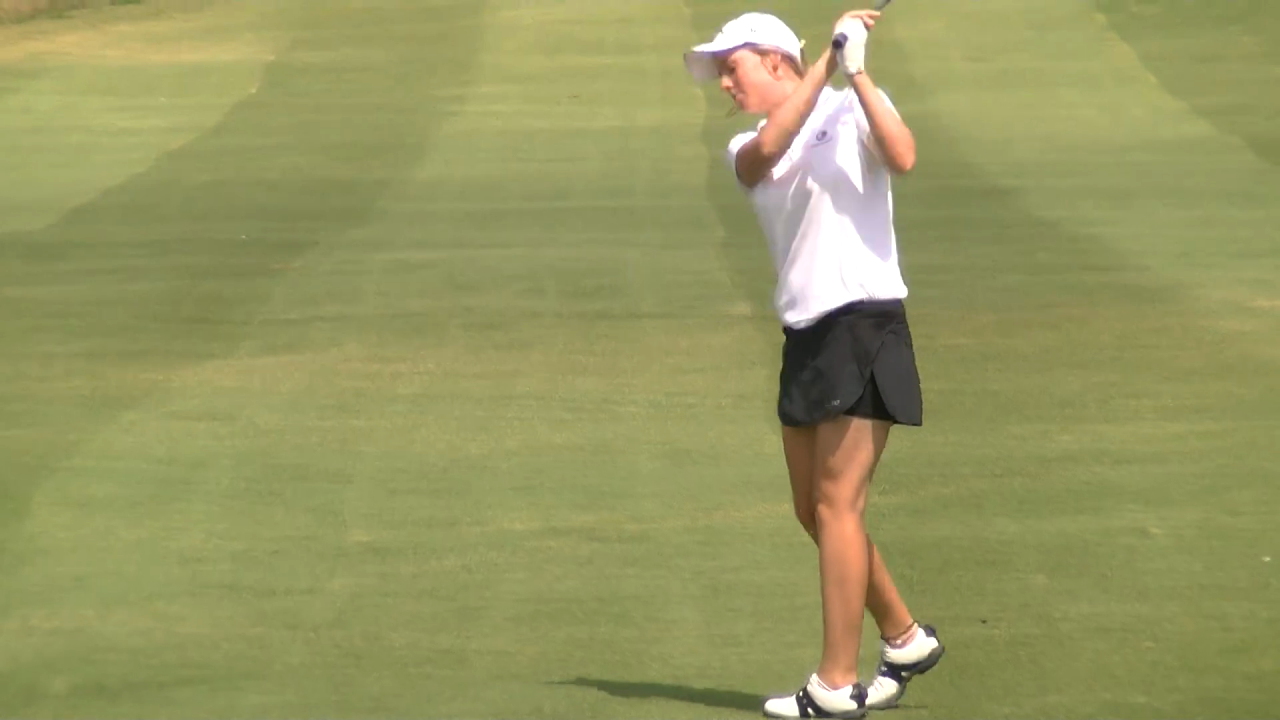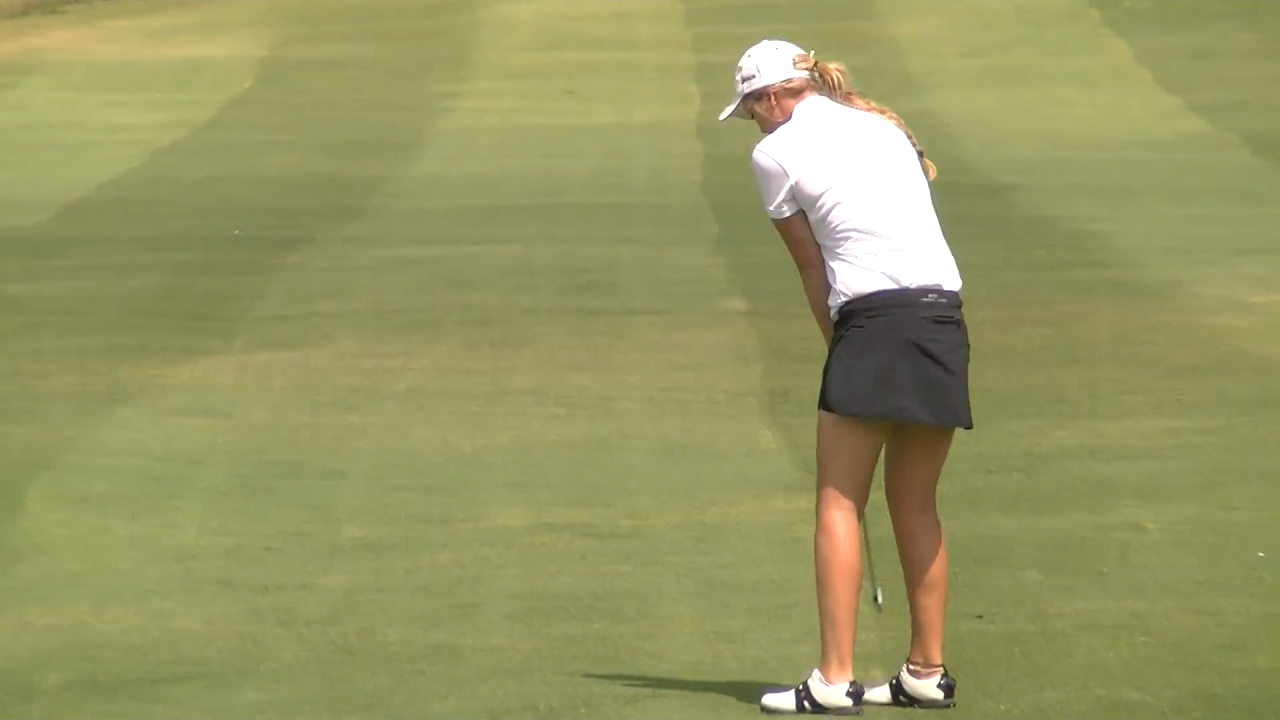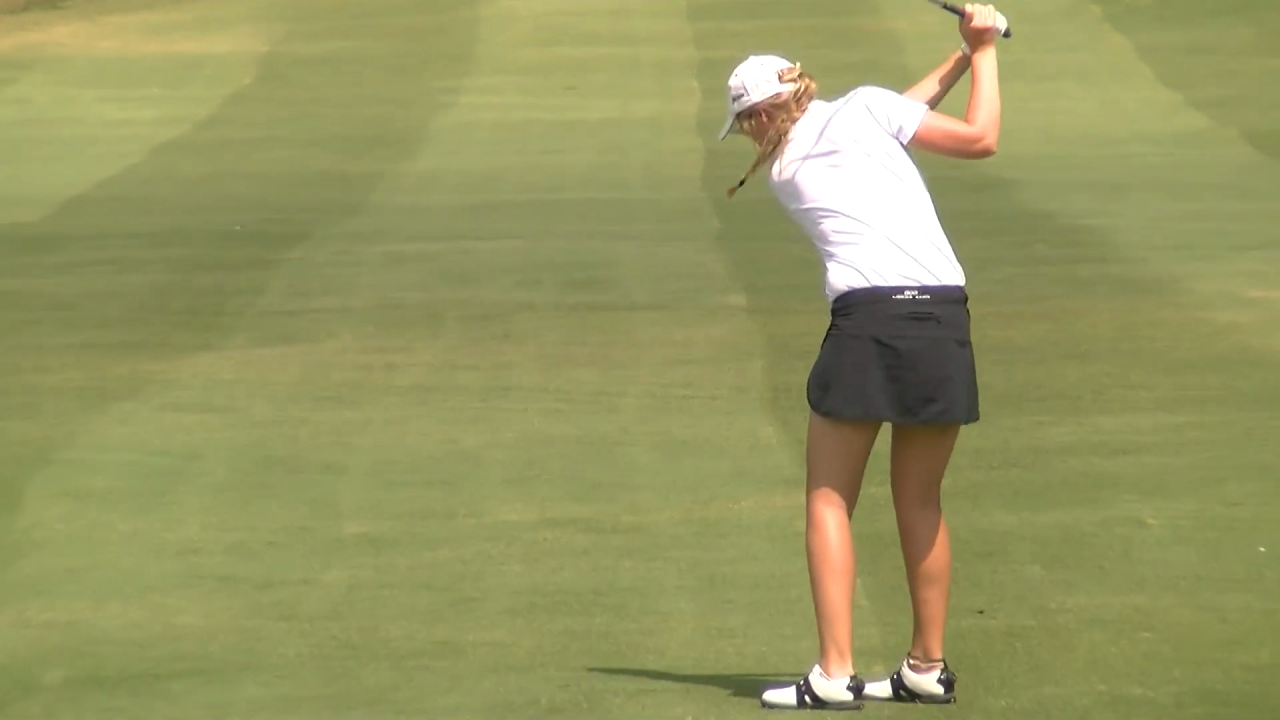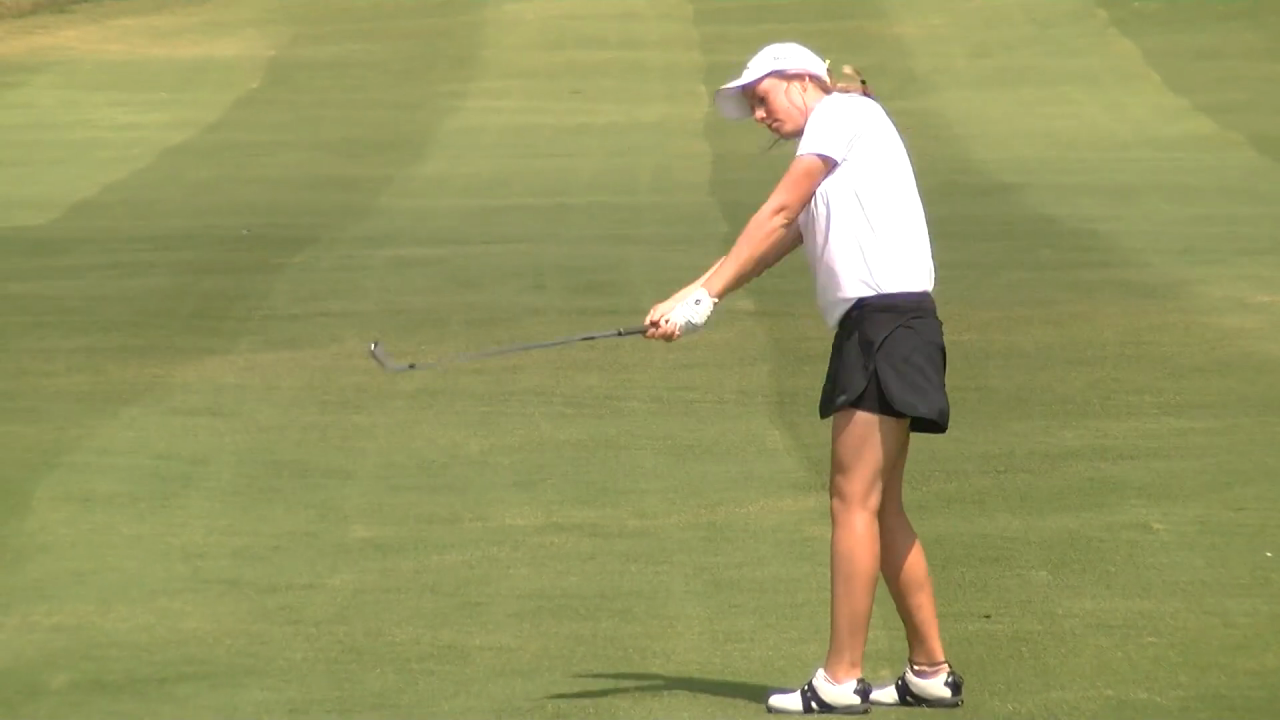
dt=0.5s
person 1, frame 1
left shoulder: (850, 103)
right shoulder: (752, 145)
left elbow: (902, 158)
right elbow: (764, 155)
left wrist: (856, 73)
right wrist: (824, 61)
left hip: (864, 327)
right hip: (808, 339)
left knee: (836, 505)
right knee: (818, 508)
right ankle: (905, 637)
person 1, frame 2
left shoulder: (776, 152)
right shoulder: (883, 125)
left elbow: (811, 265)
left wrist: (833, 334)
right wrist: (842, 330)
left hip: (879, 324)
right hip: (944, 321)
left knee: (837, 503)
right knee: (915, 507)
person 1, frame 3
left shoulder: (783, 174)
right shoulder: (863, 105)
right elbow: (980, 138)
left wrist: (959, 59)
left hip: (867, 324)
right hip: (942, 319)
left knee: (828, 499)
right knee: (920, 501)
left ankle: (834, 675)
right ankle: (927, 667)
person 1, frame 4
left shoulder: (847, 111)
right shoulder: (838, 159)
left elbow: (776, 211)
right elbow: (782, 239)
left wrist: (702, 290)
right wrist: (699, 299)
left hip: (890, 327)
right hip: (876, 332)
left knee: (853, 503)
right knee: (878, 508)
